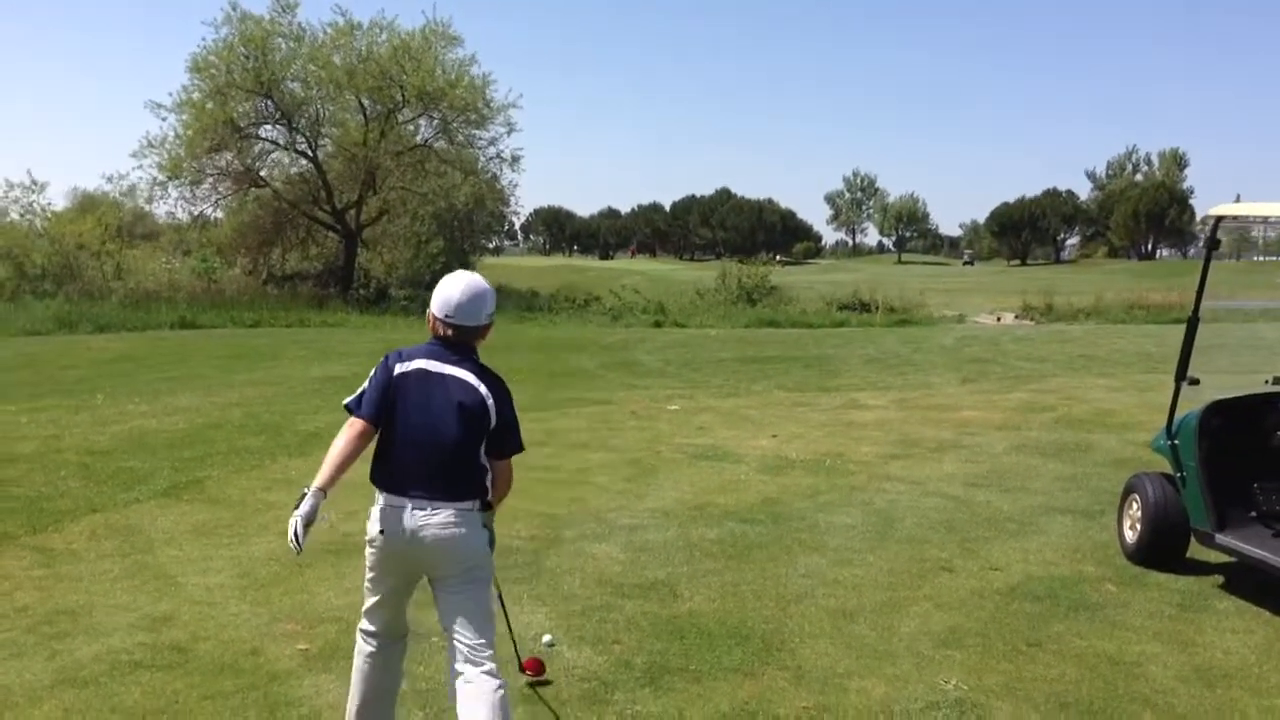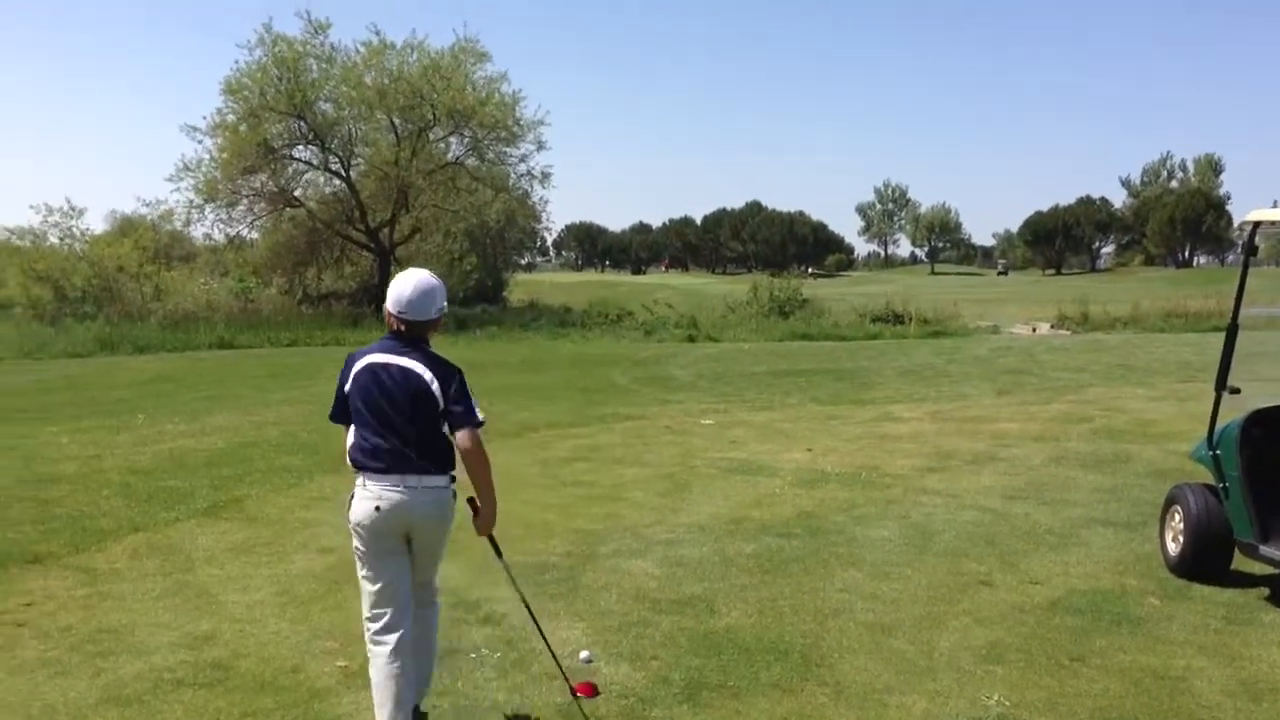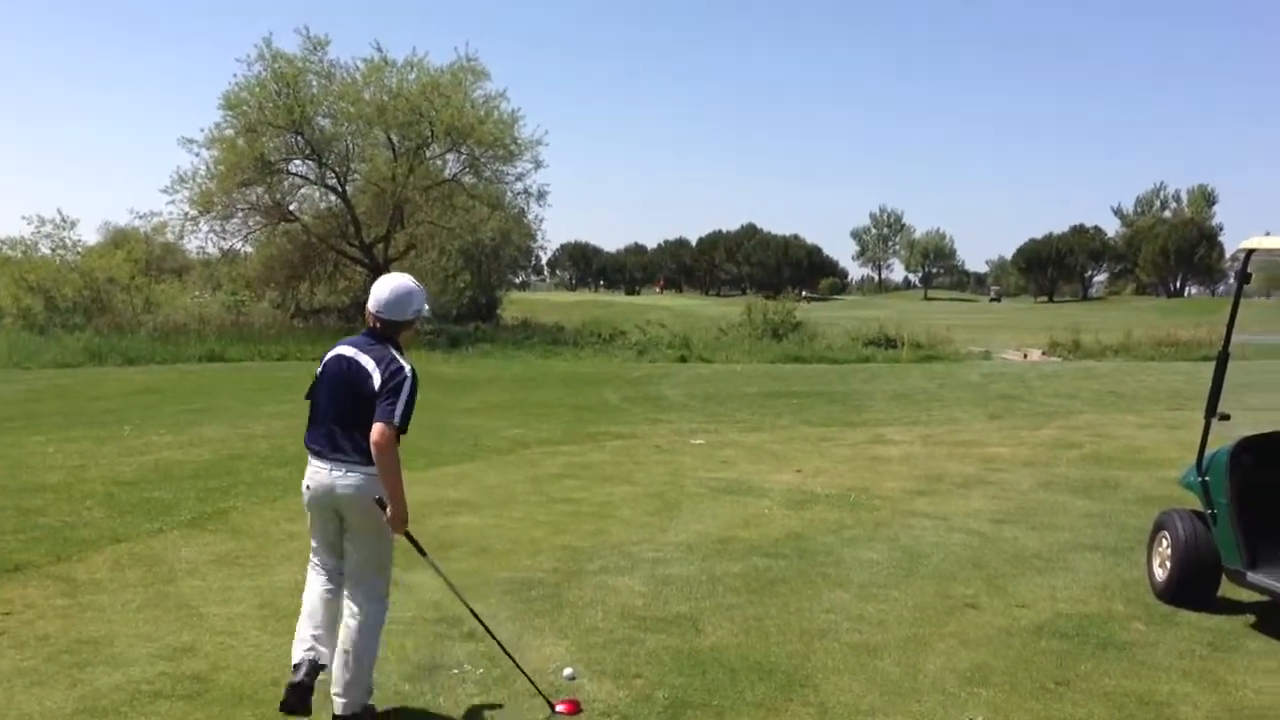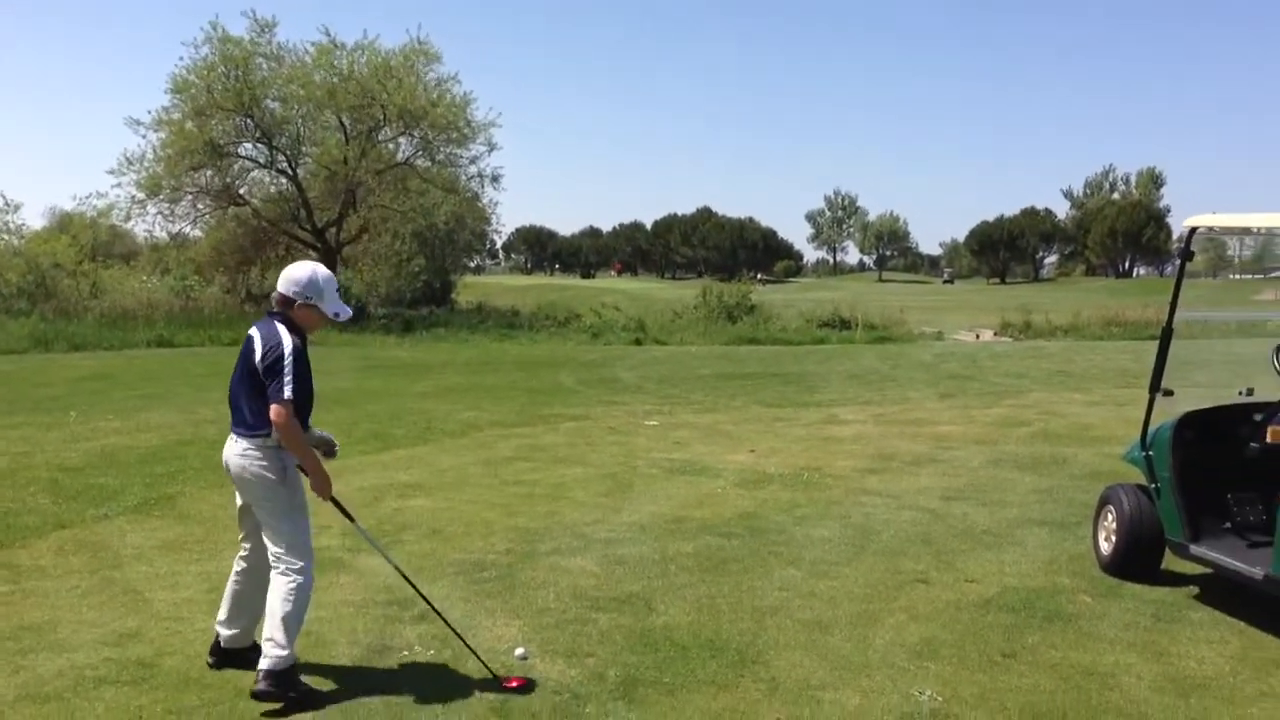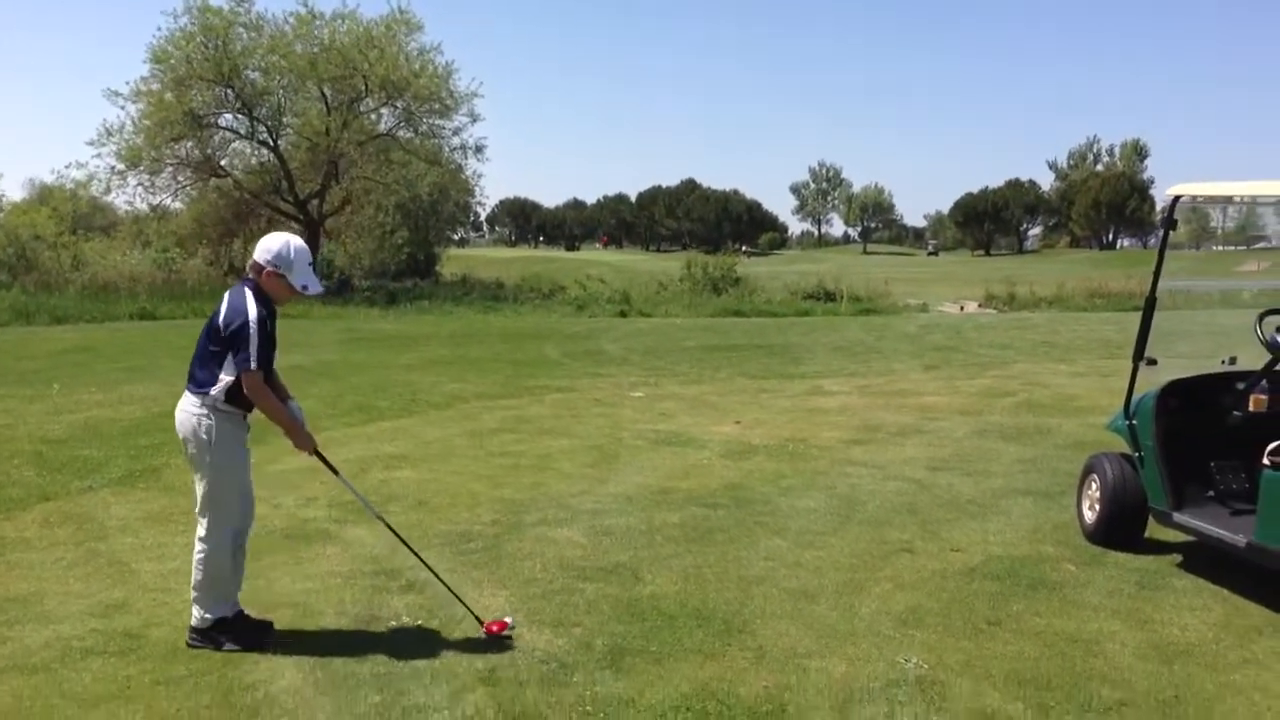
dt=0.4s
person 1, frame 1
left shoulder: (395, 366)
right shoulder: (491, 387)
left elbow: (357, 431)
right elbow: (502, 476)
left wrist: (315, 493)
right wrist: (486, 509)
left hip: (393, 520)
right hip: (458, 527)
left knee: (380, 633)
right knee: (475, 660)
person 1, frame 2
left shoulder: (357, 363)
right shoulder: (444, 373)
left elbow: (348, 431)
right elbow: (469, 444)
right wrist: (488, 506)
left hip: (376, 497)
right hip: (432, 498)
left knee: (386, 622)
right knee: (420, 599)
person 1, frame 3
left shoulder: (335, 353)
right shoulder: (397, 370)
left elbow: (321, 412)
right elbow: (381, 440)
right wrist: (398, 503)
left hip: (320, 476)
right hip: (366, 485)
left knee: (324, 573)
right knee: (365, 596)
left ankle: (305, 665)
person 1, frame 4
left shoulder: (262, 331)
right shoulder: (285, 345)
right elbow: (281, 418)
left wrist: (311, 436)
right wrist: (316, 470)
left hip: (241, 450)
right hip: (265, 459)
left knee: (256, 551)
right knee: (293, 563)
left ankle: (230, 642)
right ankle: (276, 671)
person 1, frame 5
left shoulder: (249, 301)
right shoulder: (249, 313)
left elbow: (262, 369)
right elbow: (254, 386)
left wrist: (291, 404)
right wrist: (294, 430)
left hip: (216, 416)
right hip: (210, 419)
left knee: (235, 515)
right knee: (220, 521)
left ankle: (223, 610)
right ankle: (206, 622)
